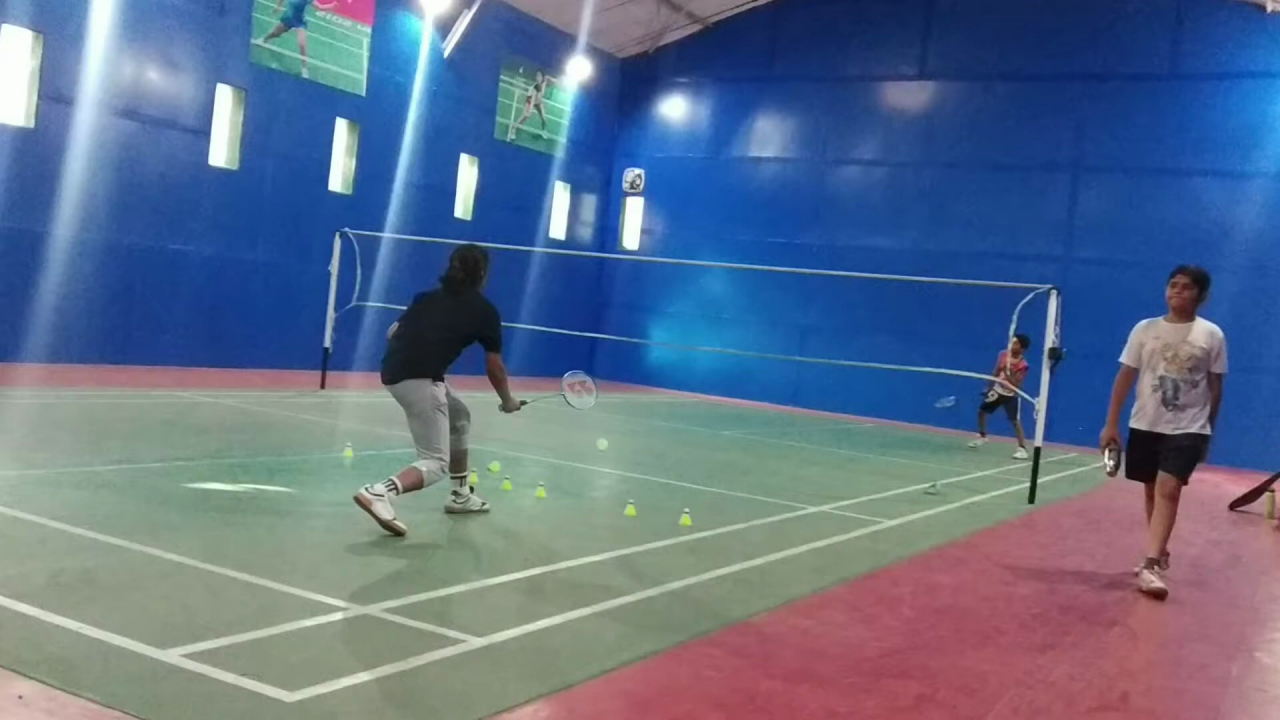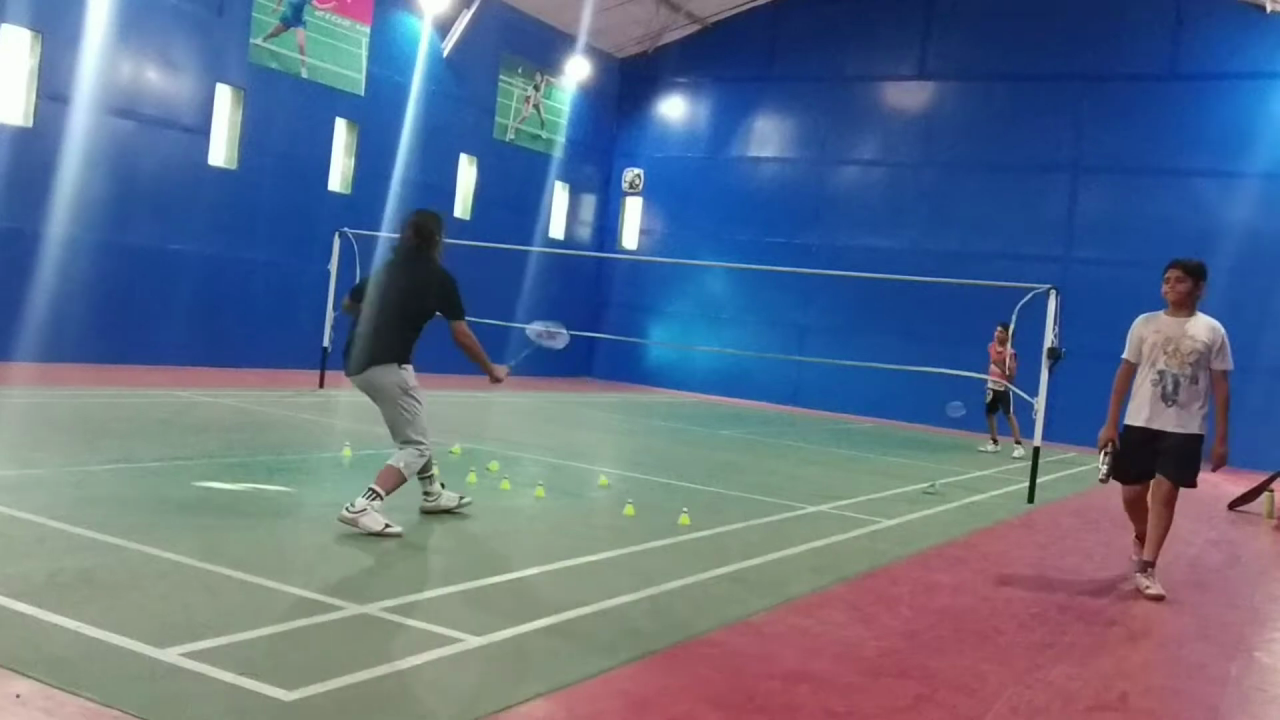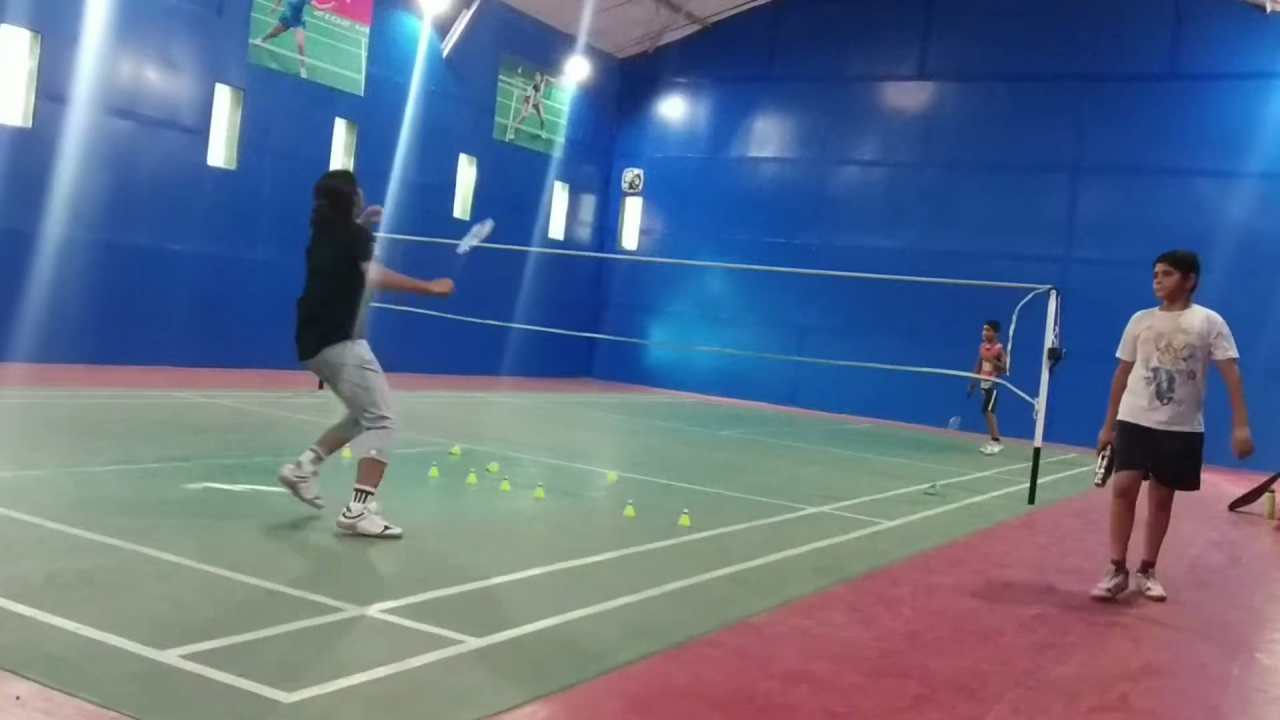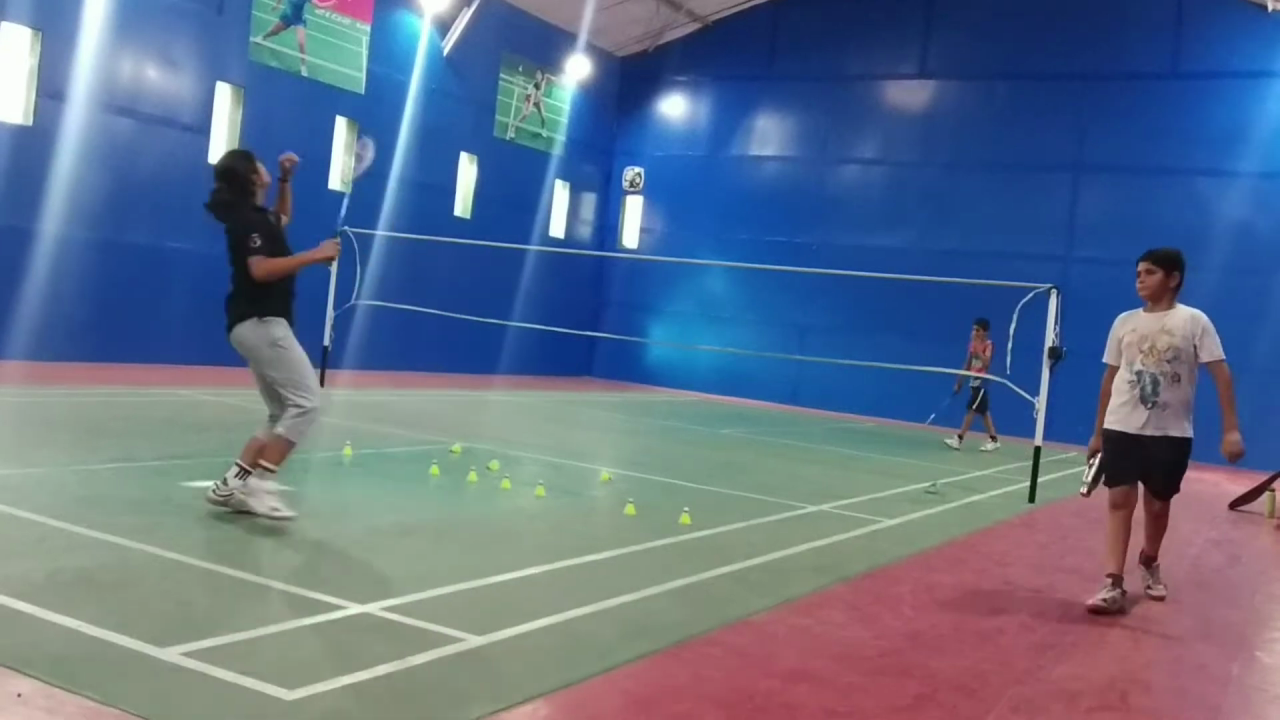
dt=0.2s
person 1, frame 1
left shoulder: (1212, 336)
right shoulder: (1144, 329)
left elbow: (1215, 389)
right elbow: (1124, 378)
left wrist: (1206, 432)
right wrist: (1111, 424)
left hip: (1187, 431)
right hip: (1144, 426)
left knee: (1167, 491)
right knee: (1151, 491)
left ankle: (1150, 566)
right ankle: (1158, 553)
person 1, frame 2
left shoulder: (1213, 331)
right shoulder: (1144, 324)
left elbow: (1220, 386)
right elbow: (1124, 375)
left wrist: (1221, 439)
right wrist: (1110, 424)
left hip: (1185, 430)
right hip: (1138, 423)
left knee: (1165, 495)
right knee: (1132, 493)
left ankle: (1146, 568)
right ankle: (1143, 541)
person 1, frame 3
left shoulder: (1209, 322)
right shoulder: (1139, 321)
left elbow: (1231, 373)
right elbow: (1122, 373)
left wrist: (1241, 425)
right wrist: (1109, 424)
left hip: (1182, 428)
right hip: (1134, 421)
left knee: (1161, 497)
right knee: (1123, 488)
left ankle: (1147, 570)
right ankle: (1117, 570)
person 1, frame 4
left shoulder: (1195, 322)
right shoulder: (1124, 322)
left elbow: (1221, 376)
right elbow: (1109, 379)
left wrist: (1231, 429)
right wrist: (1097, 432)
left hip: (1170, 432)
right hip: (1121, 428)
left knee: (1155, 505)
right knee: (1119, 501)
left ankle: (1148, 559)
right ankle: (1113, 585)
person 2, frame 1
left shoulder: (428, 298)
right shoulder: (483, 309)
left elbow: (395, 332)
right elbow: (494, 364)
right wrist: (507, 400)
left hip: (394, 371)
right hip: (420, 378)
left knee: (459, 415)
right knee: (435, 462)
left ankle: (461, 493)
right ankle: (378, 493)
person 2, frame 2
left shoulder: (385, 268)
right shoulder: (439, 278)
left elbow: (351, 305)
right elbow: (461, 335)
right wrist: (491, 370)
left hip: (356, 362)
right hip: (387, 363)
left knee: (412, 429)
right knee: (414, 447)
left ankle: (433, 492)
right ankle: (363, 506)
person 2, frame 3
left shoulder: (323, 237)
right shoulder: (354, 235)
right elbow: (377, 277)
right wrist: (431, 288)
left hip: (310, 345)
right hip: (338, 342)
left knee: (362, 418)
right knee: (381, 422)
left ankle: (303, 466)
right ankle: (357, 511)
person 2, frame 4
left shoulder: (258, 215)
right shoulder: (248, 218)
left elbow: (282, 213)
right elbow: (262, 271)
left wrist: (286, 175)
right wrist: (316, 254)
left hip: (266, 324)
right hip: (259, 323)
left knee: (285, 412)
right knee: (303, 405)
left ankle: (232, 485)
right ankle: (257, 483)
